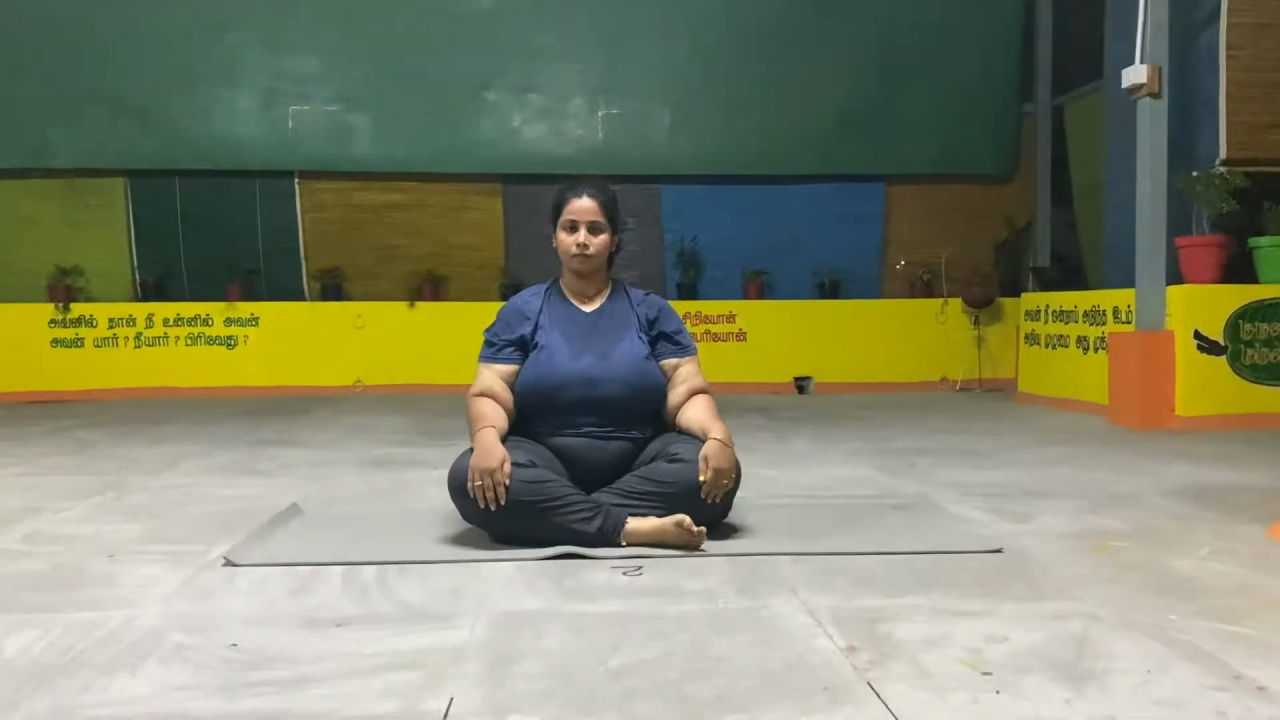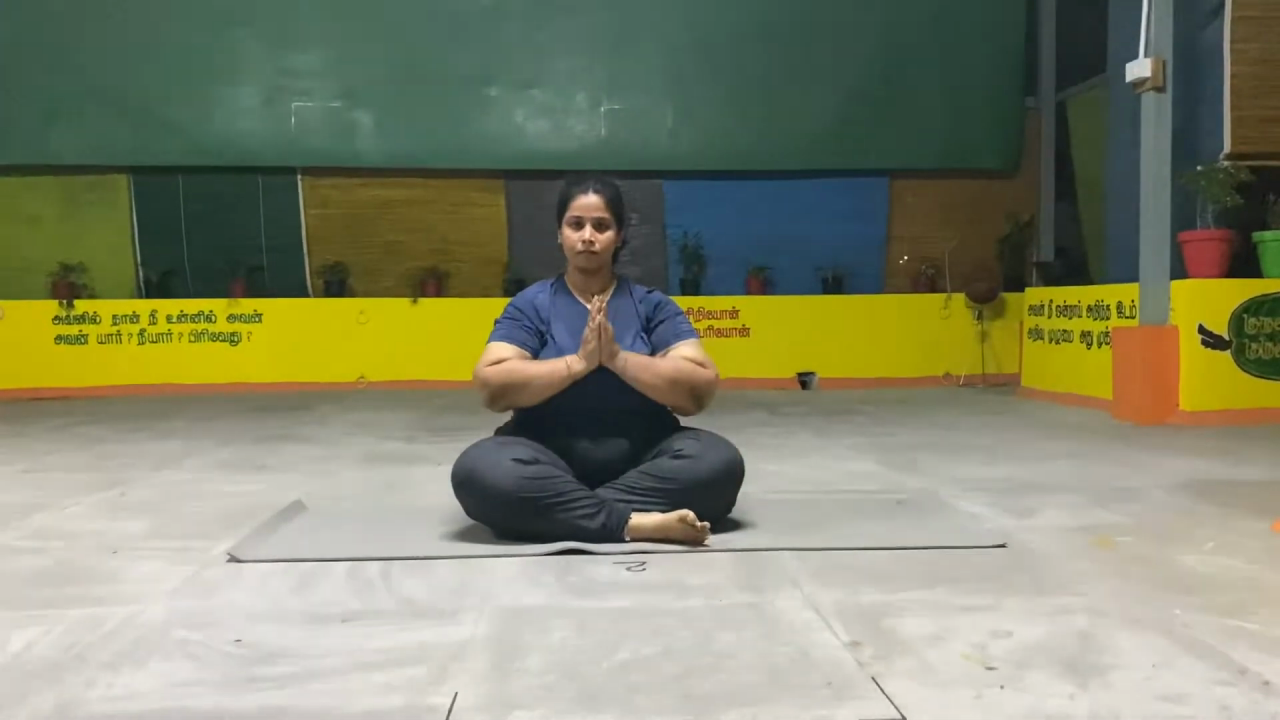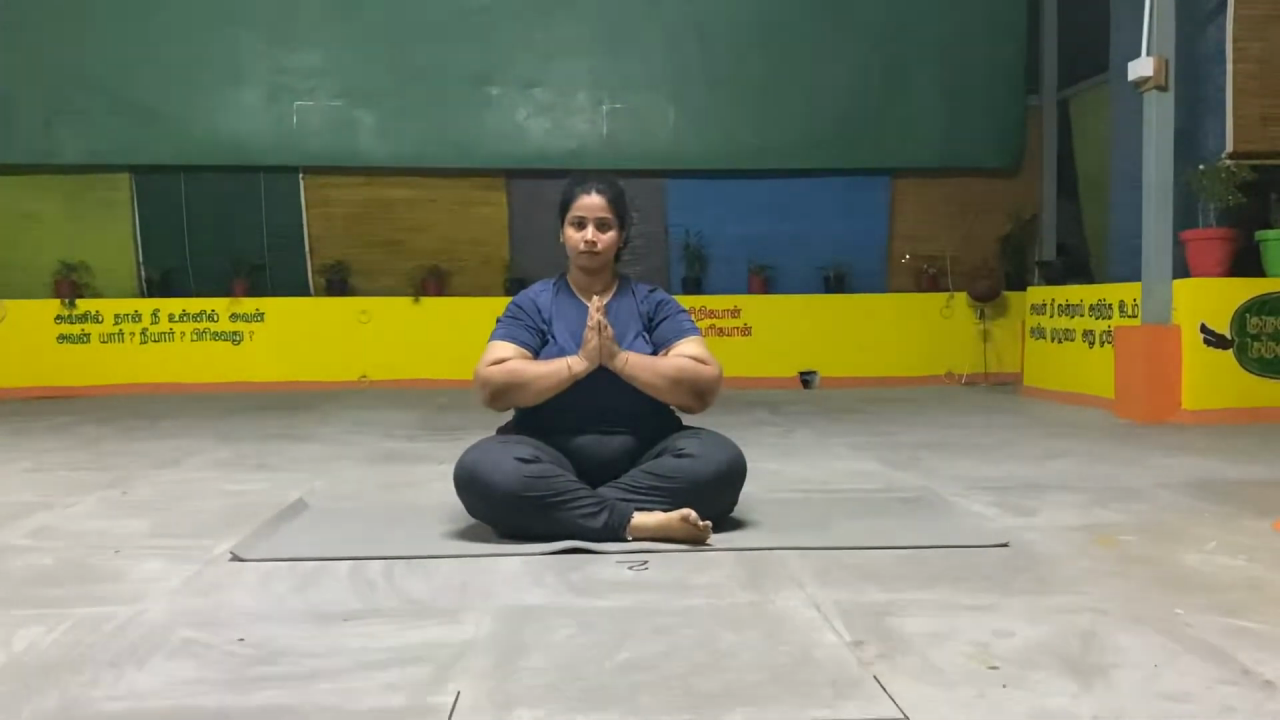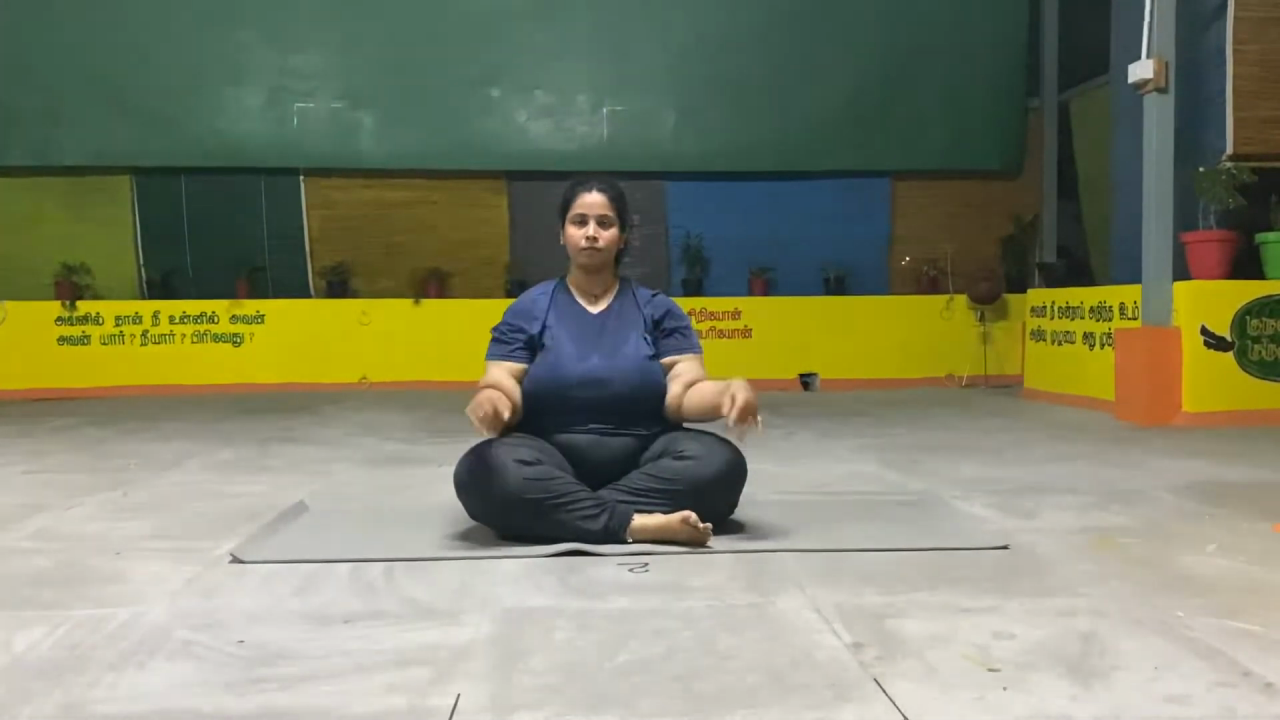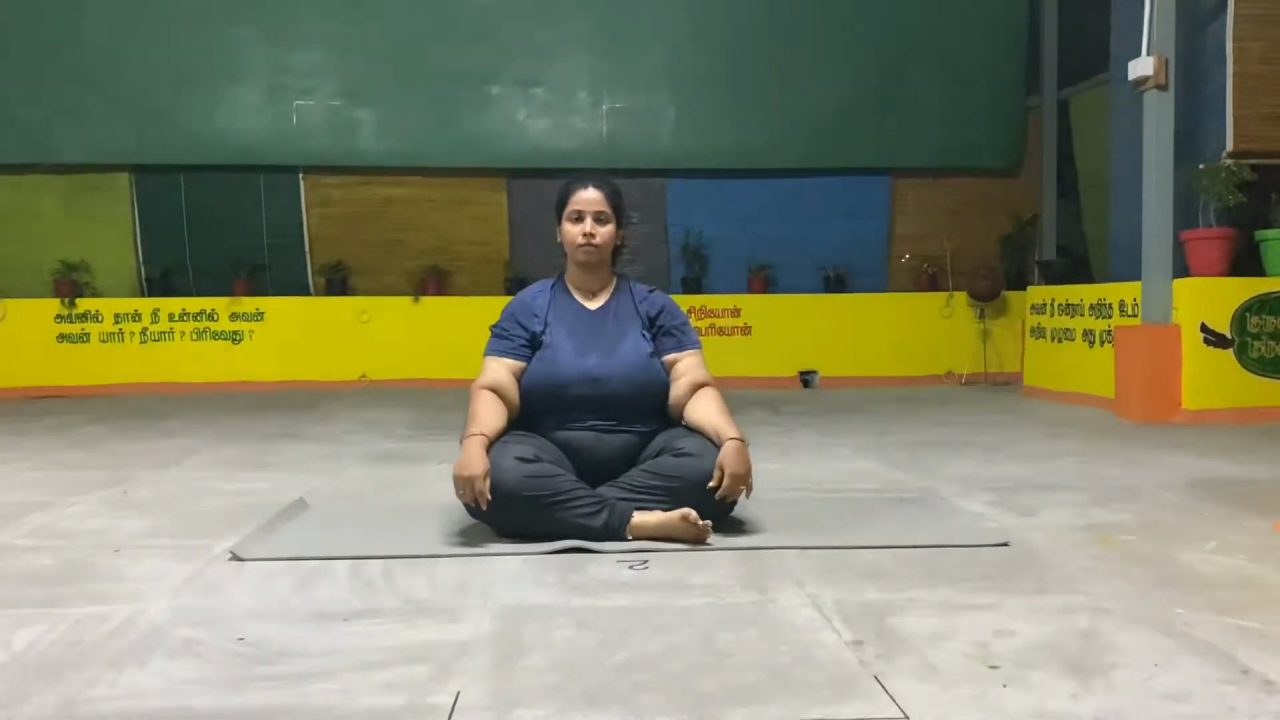
dt=1s
person 1, frame 1
left shoulder: (652, 311)
right shoulder: (522, 311)
left elbow: (687, 395)
right elbow: (488, 395)
left wrist: (718, 436)
right wrist: (486, 439)
left hip: (638, 462)
right hip: (545, 461)
left knee: (705, 471)
right knee: (472, 476)
left ankle: (556, 514)
right ankle: (634, 528)
person 1, frame 2
left shoulder: (653, 305)
right shoulder: (530, 304)
left elbow: (700, 389)
right elbow: (491, 387)
left wrist: (618, 358)
right wrist: (578, 362)
left hip: (643, 458)
right hip: (548, 459)
left knee: (718, 461)
right knee: (478, 470)
left ankle: (559, 510)
right ankle: (639, 523)
person 1, frame 3
left shoulder: (655, 304)
right shoulder: (532, 304)
left elbow: (703, 388)
right elbow: (491, 387)
left wrist: (618, 358)
right wrist: (579, 362)
left hip: (644, 459)
right hip: (551, 459)
left knee: (721, 460)
right knee: (481, 468)
left ankle: (563, 509)
right ankle: (640, 522)
person 1, frame 4
left shoulder: (658, 309)
right shoulder: (529, 309)
left elbow: (684, 394)
right elbow: (501, 394)
left wrist: (726, 392)
right wrist: (486, 406)
left hip: (643, 462)
right hip: (552, 463)
left knee: (718, 464)
right knee: (482, 473)
left ankle: (562, 510)
right ankle: (639, 525)
person 1, frame 5
left shoulder: (655, 306)
right shoulder: (528, 306)
left elbow: (692, 390)
right elbow: (494, 391)
left wrist: (732, 440)
right wrist: (474, 442)
left hip: (643, 457)
right hip: (550, 458)
left knee: (712, 465)
right knee: (494, 476)
left ankle: (563, 509)
right ankle: (643, 522)
